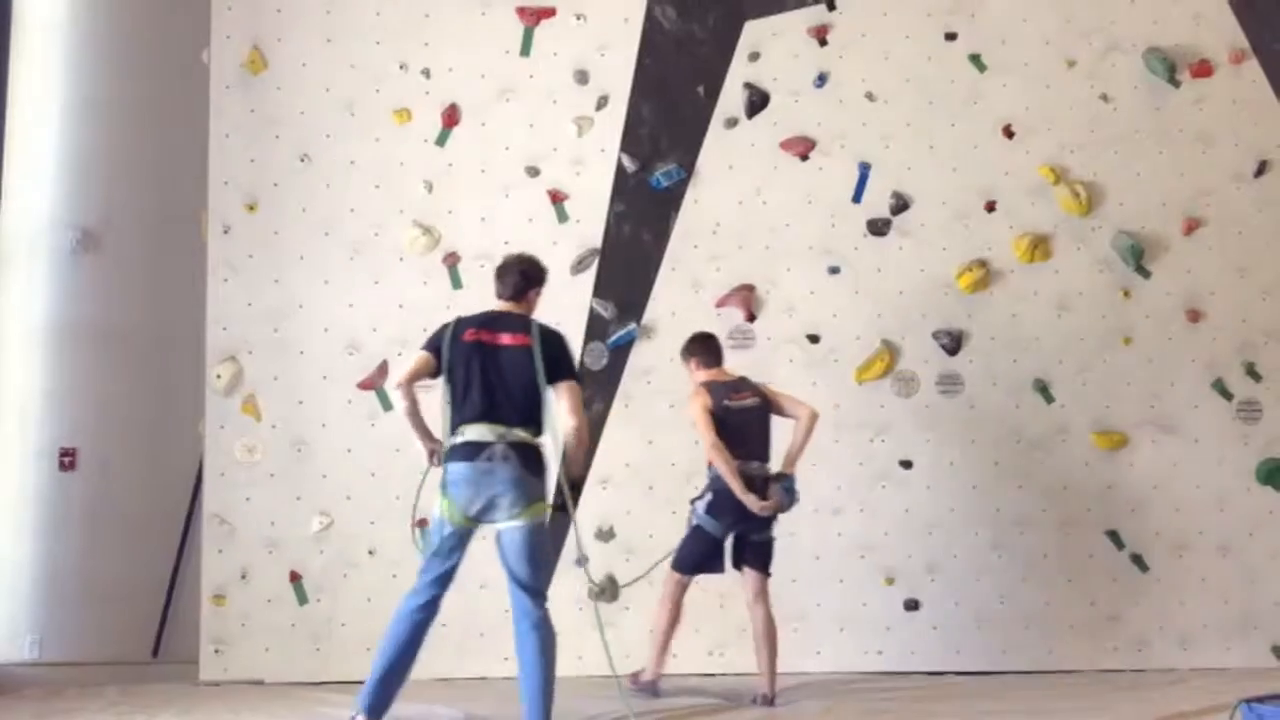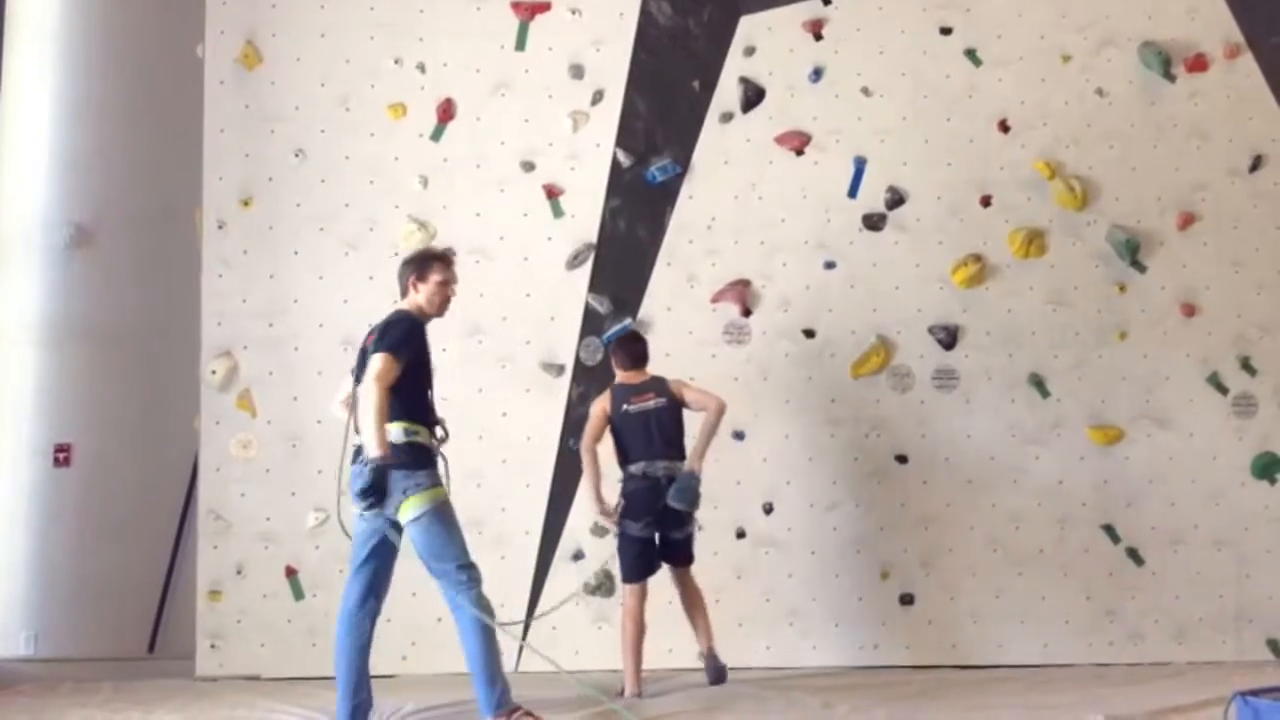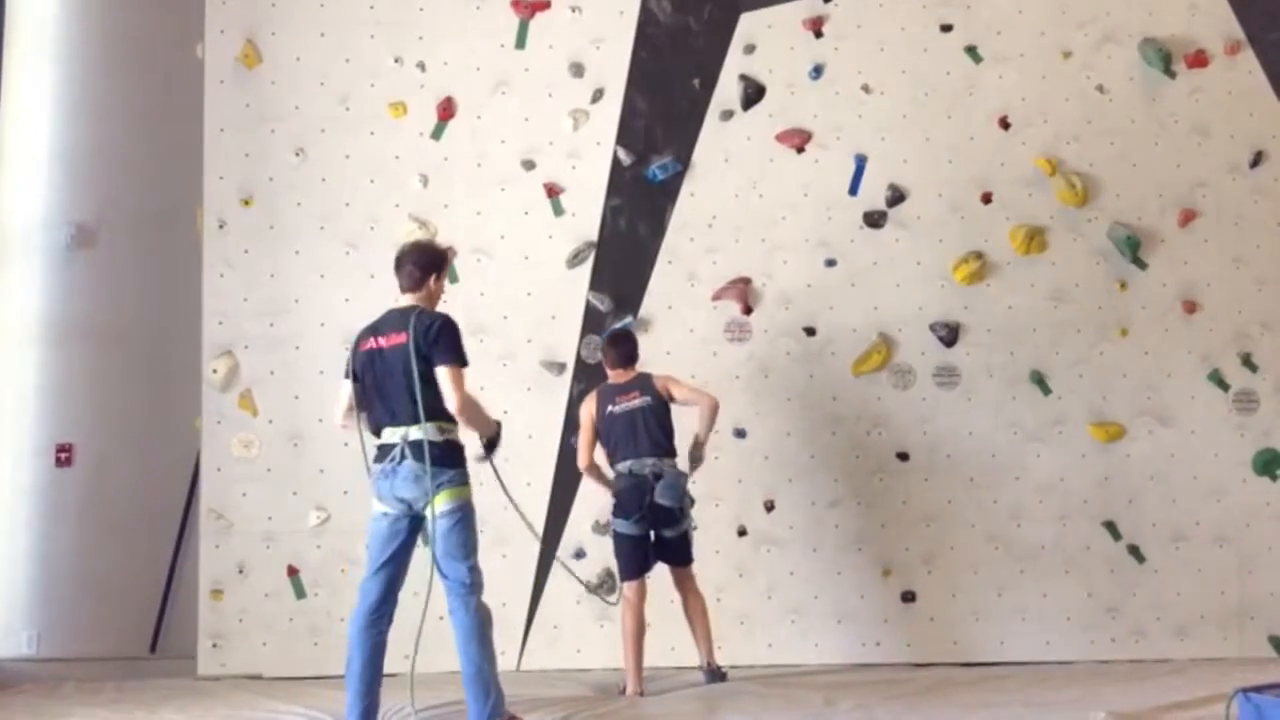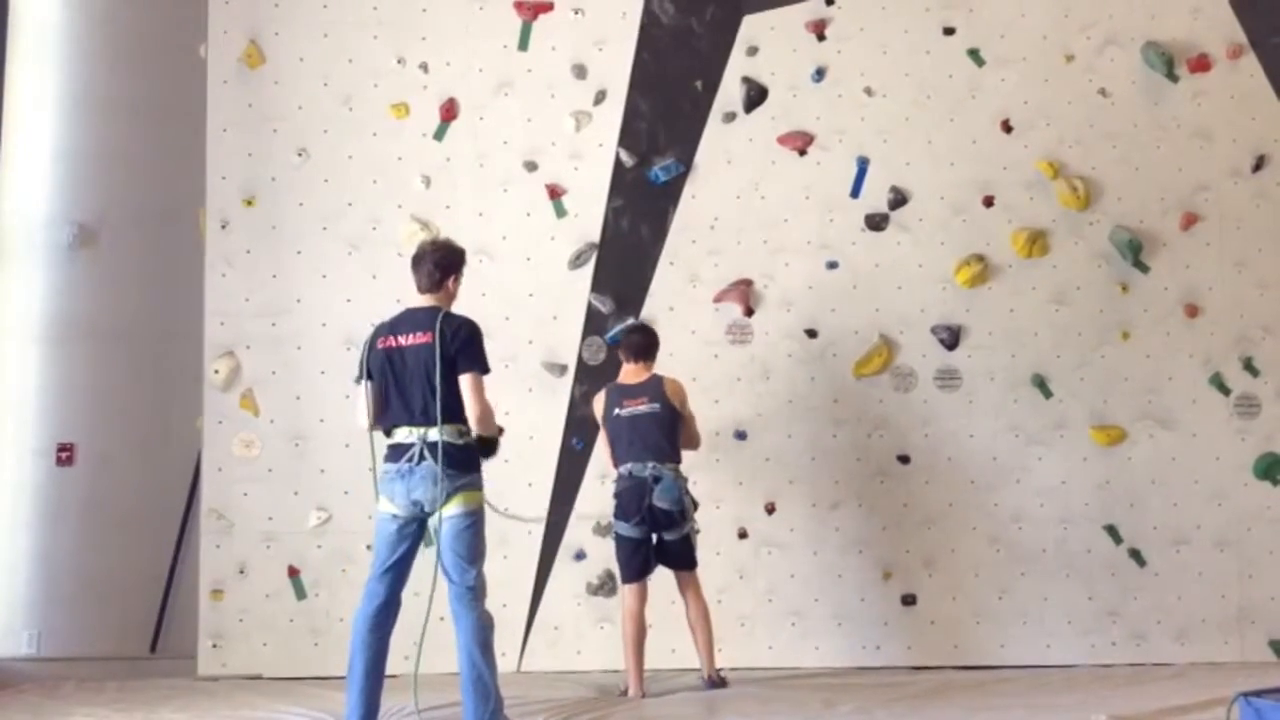
dt=0.7s
person 1, frame 1
left shoulder: (457, 331)
right shoulder: (548, 340)
left elbow: (403, 382)
right elbow: (575, 422)
left wrist: (427, 440)
right wrist: (572, 479)
left hip: (464, 470)
right hip: (522, 473)
left knee: (426, 591)
right knee: (530, 607)
person 1, frame 2
left shoulder: (386, 331)
right shoulder: (406, 326)
left elbow: (345, 401)
right elbow: (371, 390)
right wrist: (381, 456)
left hip: (377, 475)
right hip: (406, 471)
left knee: (361, 597)
right knee: (462, 582)
person 1, frame 3
left shoulder: (367, 336)
right shoulder: (437, 325)
left elbow: (344, 415)
right elbow: (456, 402)
right wrist: (490, 427)
left hip: (387, 471)
right hip: (437, 468)
left knee: (375, 594)
right knee: (463, 590)
person 1, frame 4
left shoulder: (382, 335)
right shoulder: (460, 329)
left elbow: (369, 418)
right elbow: (477, 412)
right wrist: (490, 434)
left hip: (397, 471)
right hip: (450, 472)
left knee: (379, 594)
right knee: (466, 596)
person 2, frame 1
left shoulder: (700, 395)
right shoulder: (756, 388)
left elbow: (712, 445)
right elbow: (808, 414)
left wrist: (744, 496)
right wrist: (787, 467)
left hip: (723, 497)
right hip: (763, 494)
left knee: (675, 583)
right knee: (756, 597)
left ankle: (652, 674)
right ankle: (767, 690)
person 2, frame 2
left shoulder: (608, 399)
right shoulder: (671, 387)
left elbow: (588, 445)
right elbow: (716, 404)
left wrist: (597, 498)
right wrist: (697, 457)
left hip: (638, 495)
right hip: (676, 490)
left knee: (634, 595)
right knee: (684, 576)
left ankle: (632, 685)
right ankle: (709, 656)
person 2, frame 3
left shoulder: (593, 401)
right shoulder: (658, 383)
left elbow: (585, 462)
right elbow: (708, 402)
right wrist: (698, 446)
left hip: (629, 492)
right hip: (668, 487)
left knee: (632, 592)
right knee: (685, 580)
left ankle: (633, 683)
right ankle: (710, 664)
person 2, frame 4
left shoulder: (603, 398)
right shoulder: (671, 388)
left elbow: (612, 458)
right elbow: (693, 442)
left hip: (630, 495)
right hip: (670, 492)
left knee: (633, 596)
right knee: (689, 584)
left ankle: (635, 686)
right ankle: (710, 672)
